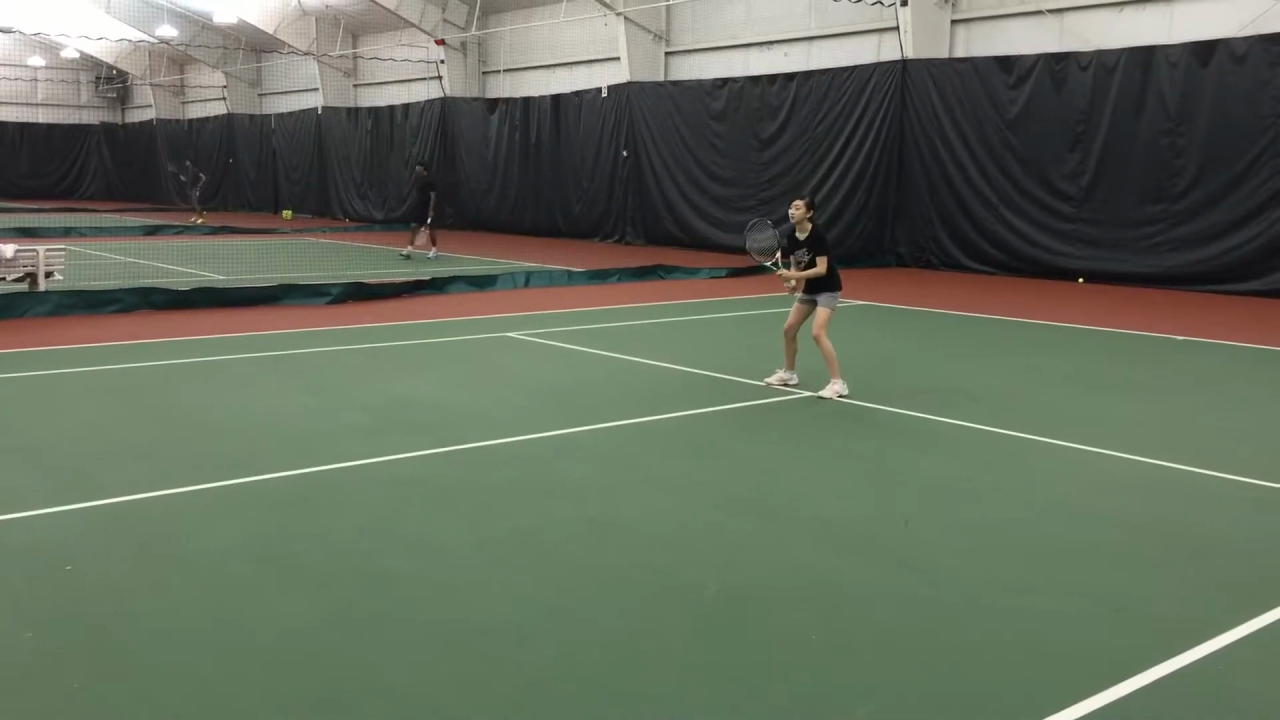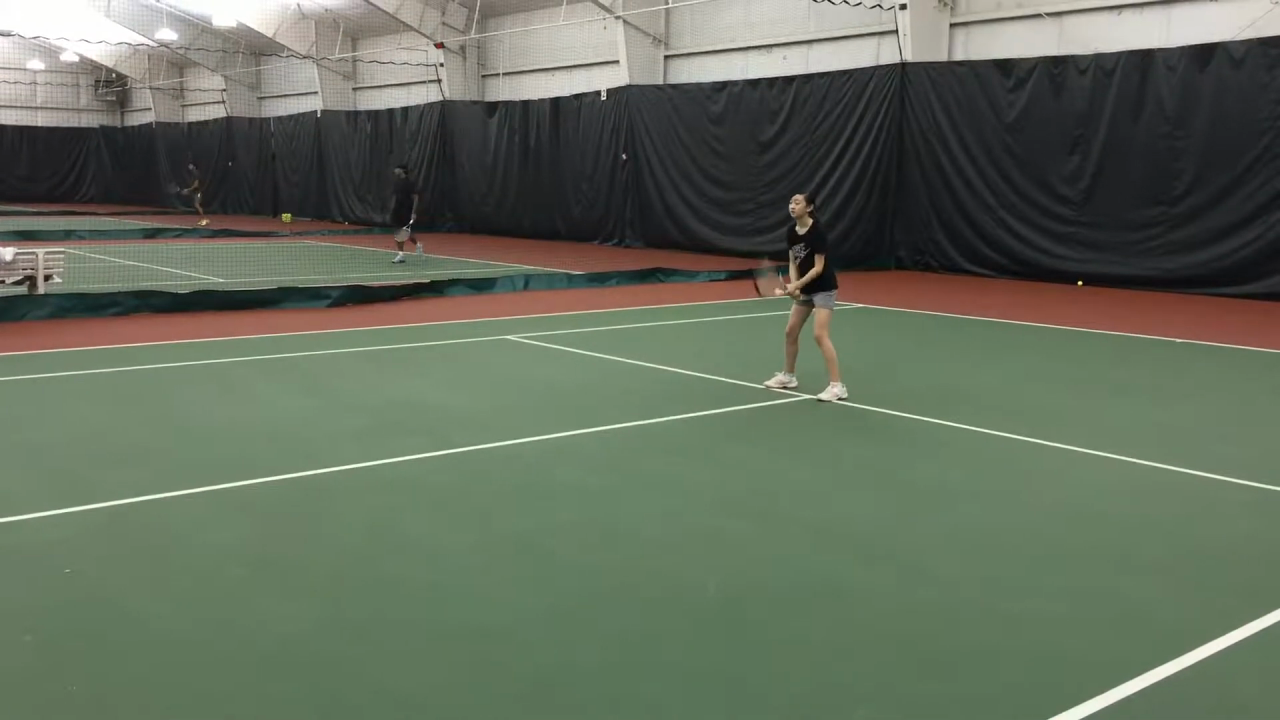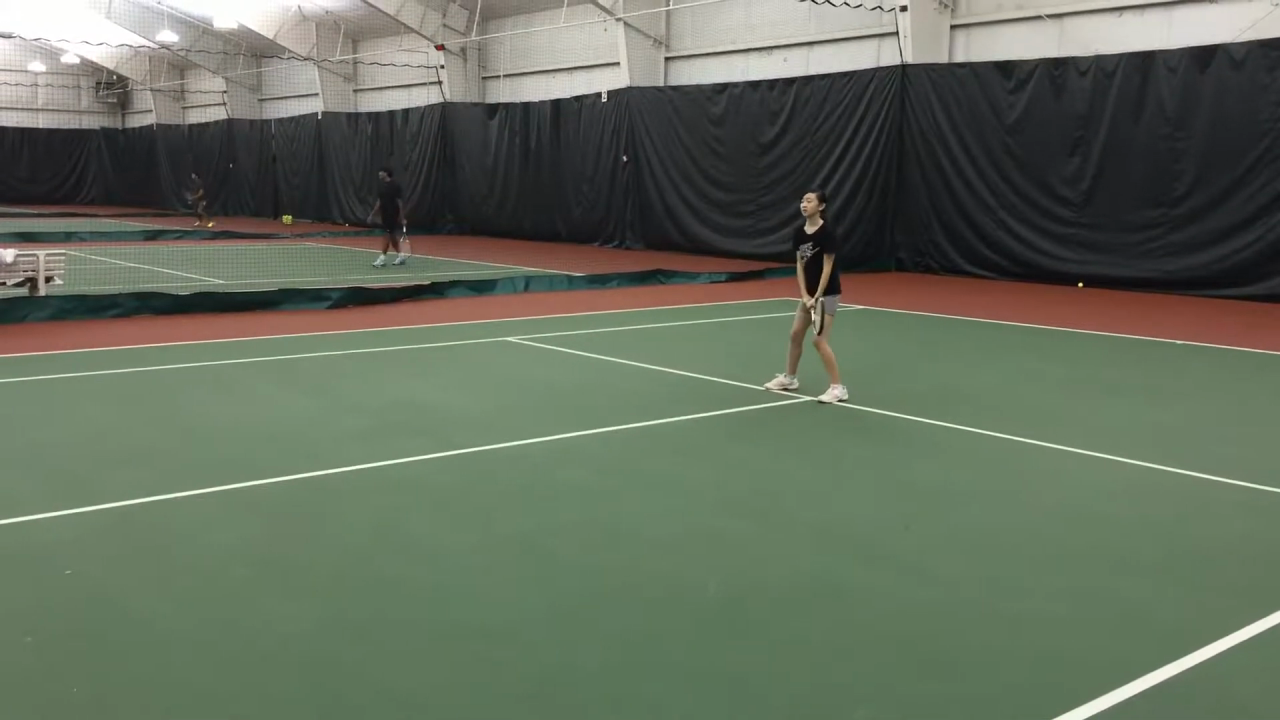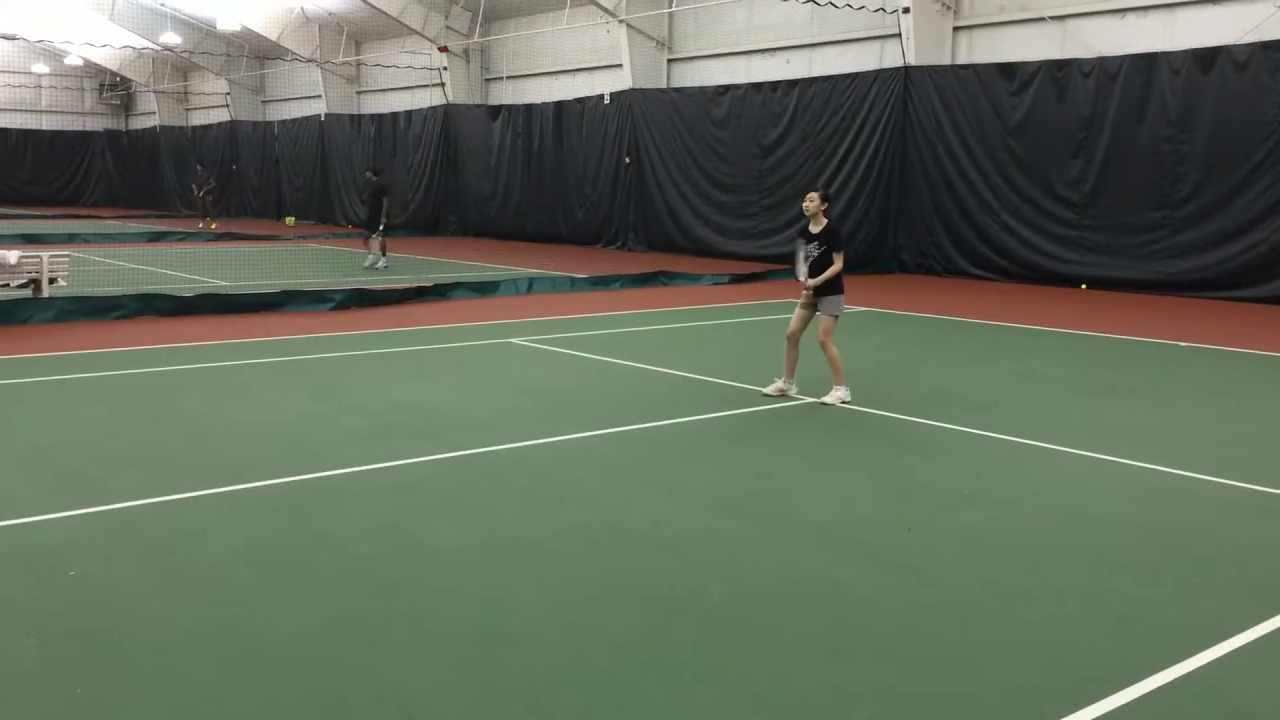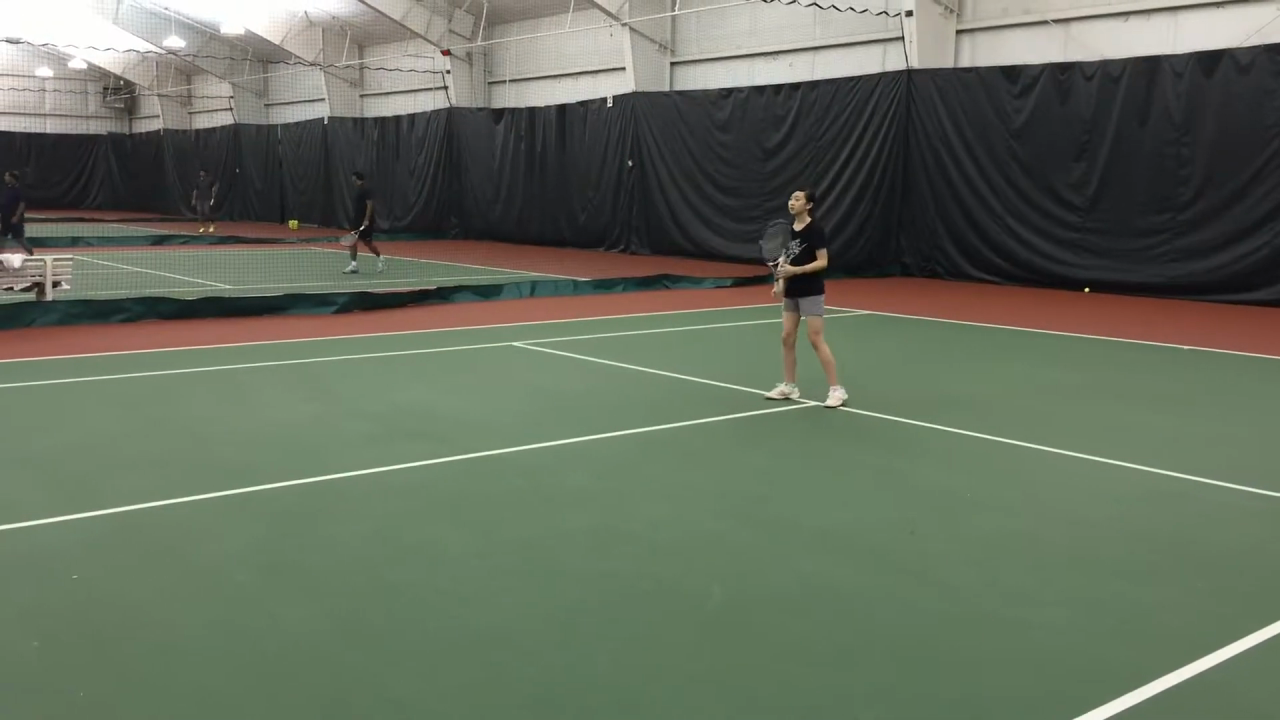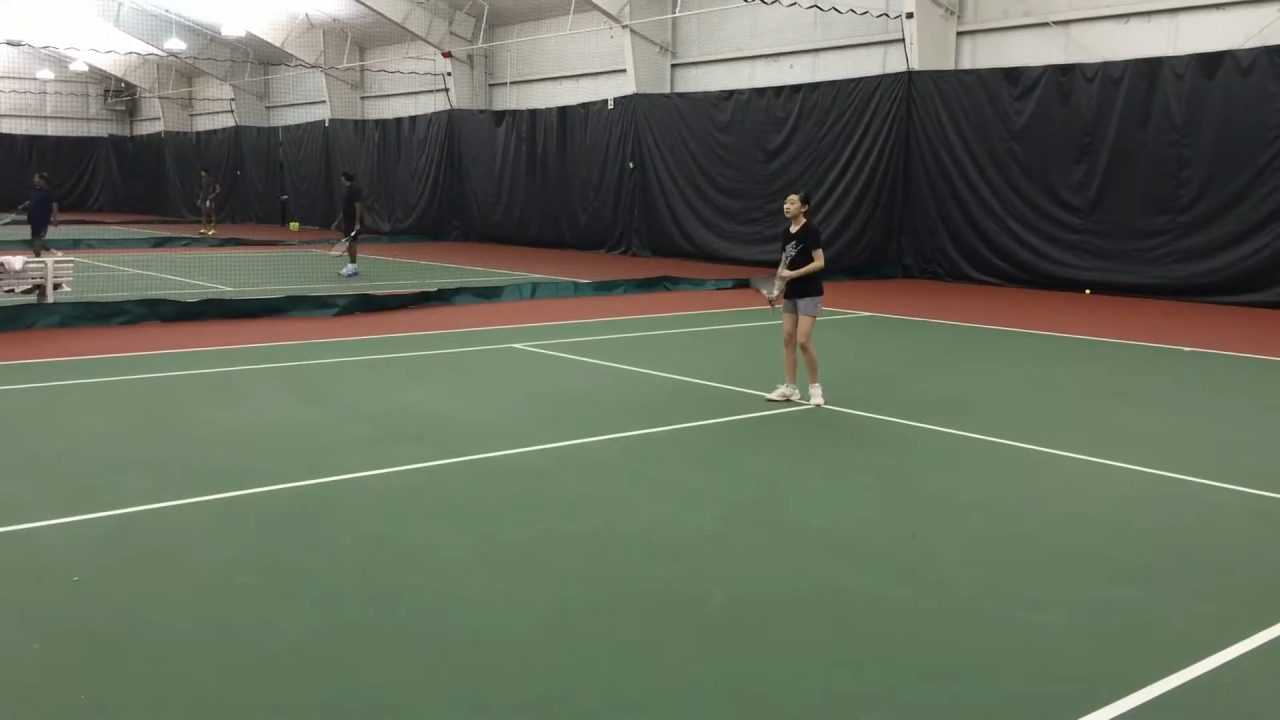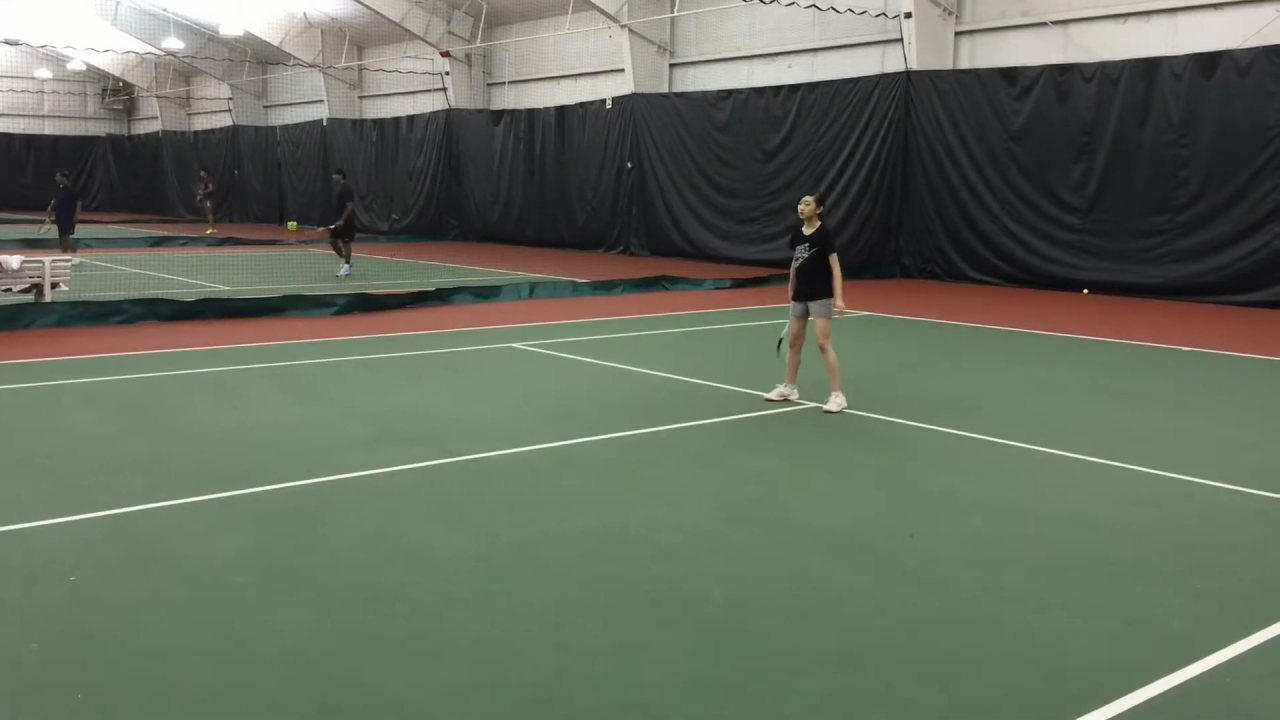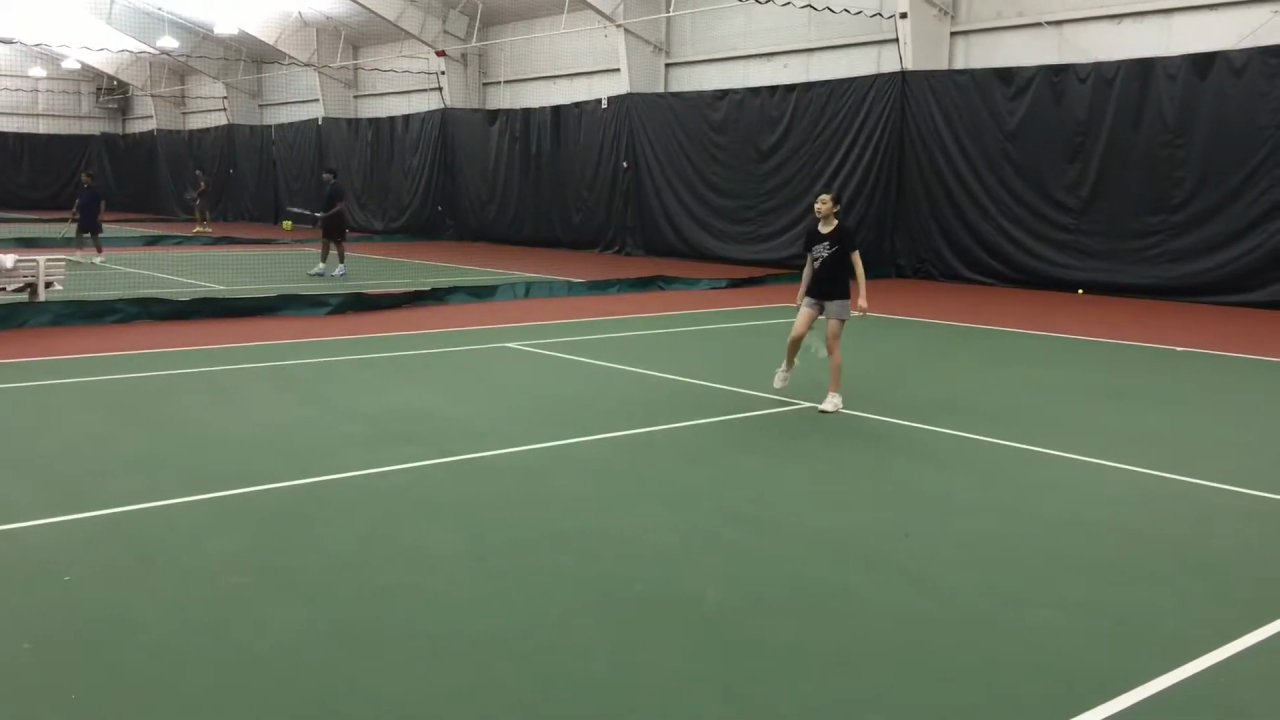
dt=0.4s
person 1, frame 1
left shoulder: (818, 235)
right shoulder: (791, 236)
left elbow: (822, 269)
left wrist: (794, 276)
right wrist: (792, 282)
left hip: (828, 289)
right hip: (809, 289)
left knee: (818, 333)
right knee: (789, 329)
left ankle: (838, 383)
right ankle: (789, 373)
person 1, frame 2
left shoulder: (817, 231)
right shoulder: (791, 232)
left elbow: (819, 267)
right elbow: (793, 263)
left wrist: (796, 285)
right wrist: (792, 285)
left hip: (824, 288)
right hip: (804, 289)
left knee: (820, 335)
right knee: (791, 331)
left ankle: (837, 386)
right ankle: (788, 376)
person 1, frame 3
left shoulder: (827, 232)
right shoulder: (799, 232)
left elbow: (827, 268)
right elbow: (800, 265)
left wrist: (818, 297)
right wrist: (805, 295)
left hip: (827, 293)
right hip: (809, 293)
left knee: (819, 340)
right knee: (795, 335)
left ankle: (838, 387)
right ankle: (789, 378)
person 1, frame 4
left shoulder: (832, 231)
right shoulder: (803, 232)
left elbow: (838, 265)
right elbow: (804, 264)
left wrist: (817, 281)
right wrist: (805, 287)
left hip: (830, 293)
right hip: (810, 293)
left knee: (825, 340)
right knee: (792, 335)
left ankle: (841, 389)
right ankle: (787, 382)
person 1, frame 5
left shoulder: (815, 229)
right shoulder: (789, 230)
left elbow: (823, 262)
left wrist: (795, 270)
right wrist: (779, 283)
left hip: (812, 292)
right hip: (792, 292)
left knee: (816, 340)
right knee: (787, 338)
left ankle: (836, 389)
right ankle: (789, 386)
person 1, frame 6
left shoulder: (810, 231)
right shoulder: (786, 233)
left elbow: (819, 263)
left wrist: (793, 274)
left hip: (810, 293)
right hip: (791, 293)
left knee: (803, 342)
right knee: (789, 340)
left ankle: (814, 386)
right ankle: (790, 388)
person 1, frame 7
left shoulder: (824, 234)
right shoulder: (796, 234)
left elbow: (835, 267)
left wrist: (839, 297)
right wrist: (790, 289)
left hip: (821, 296)
right hip: (800, 295)
left knee: (824, 344)
right knee: (794, 340)
left ankle: (838, 395)
right ankle: (789, 388)
person 1, frame 8
left shoulder: (844, 233)
right shoulder: (811, 234)
left elbow: (858, 265)
left wrist: (862, 296)
right wrist: (801, 293)
left hip: (838, 296)
right hip: (814, 294)
left knee: (832, 344)
right knee: (796, 335)
left ankle: (834, 395)
right ankle: (787, 366)
